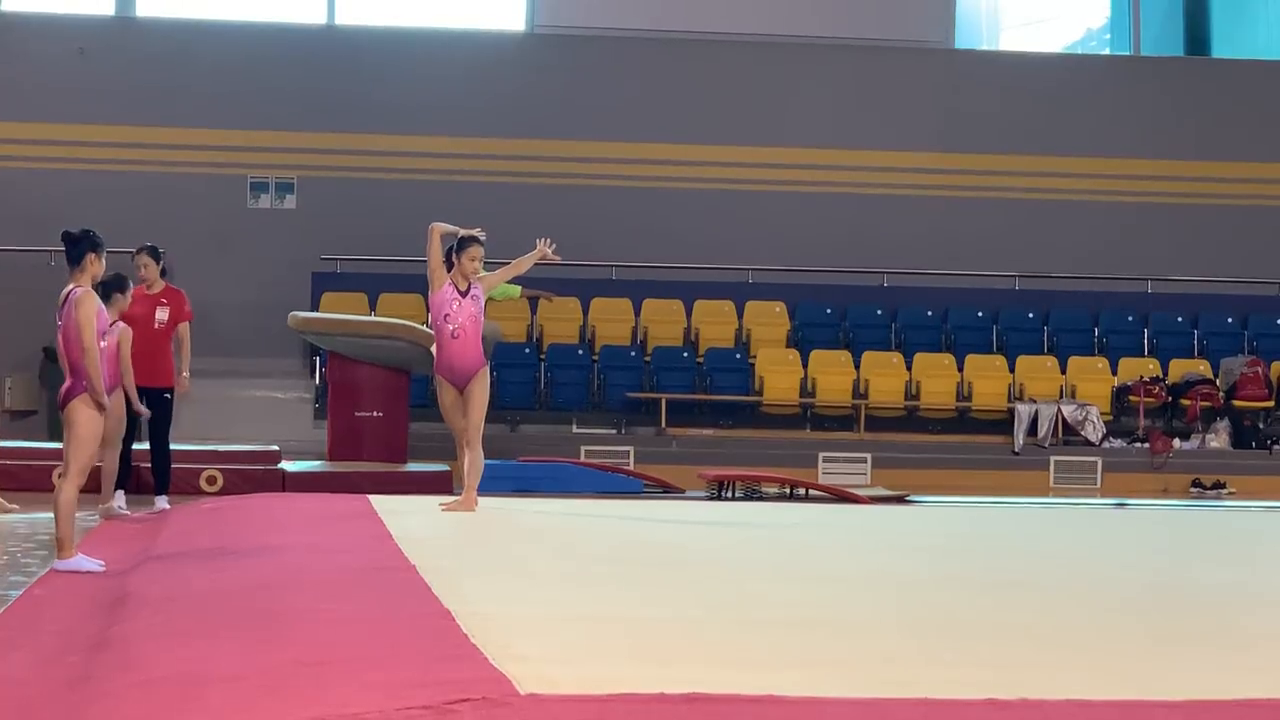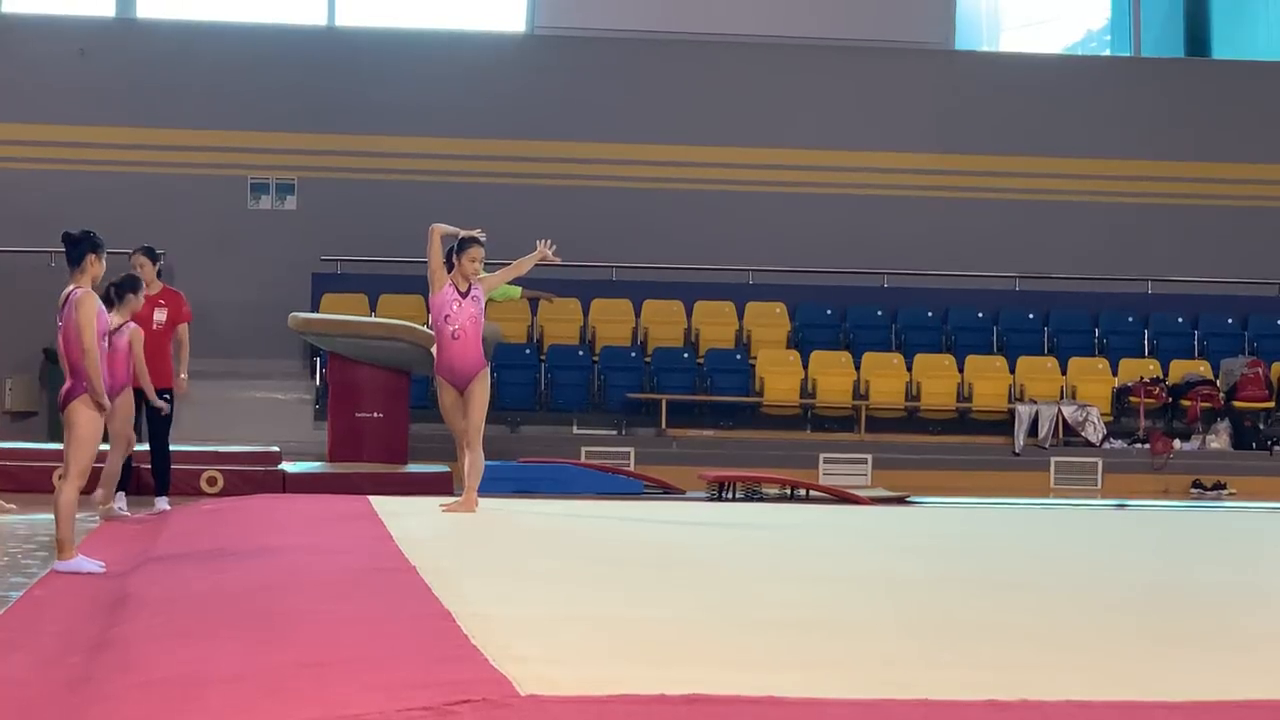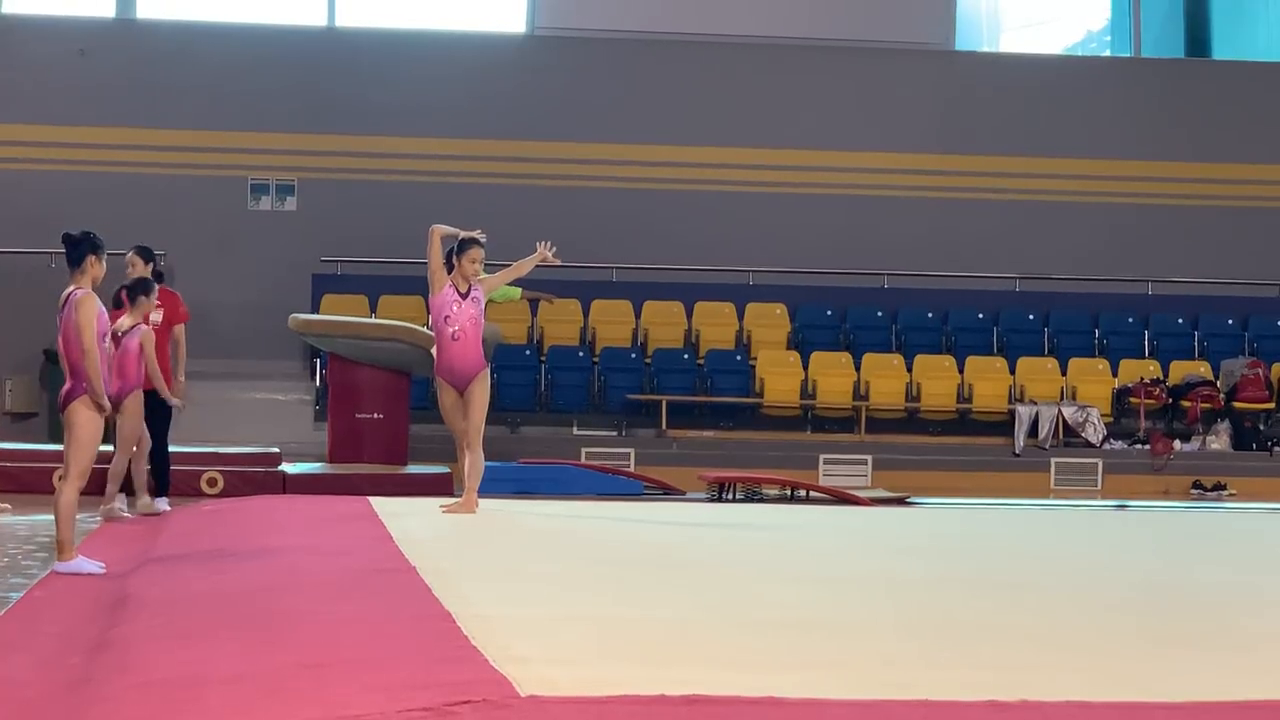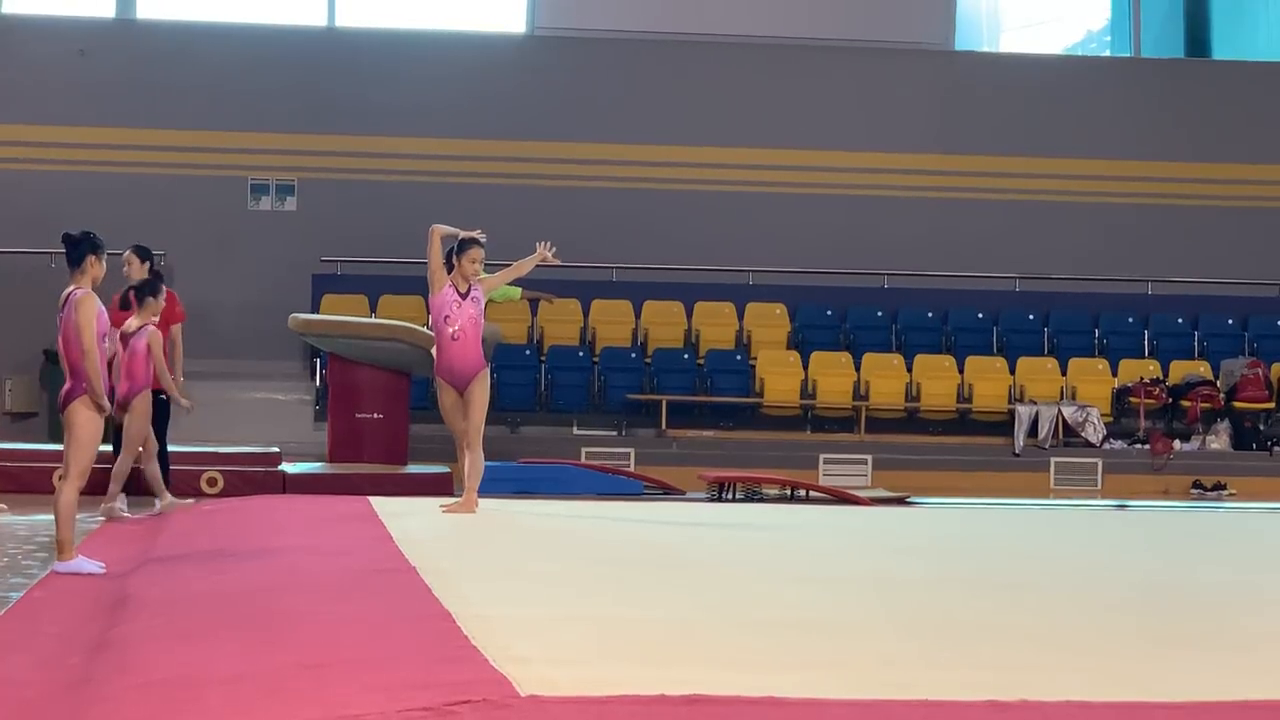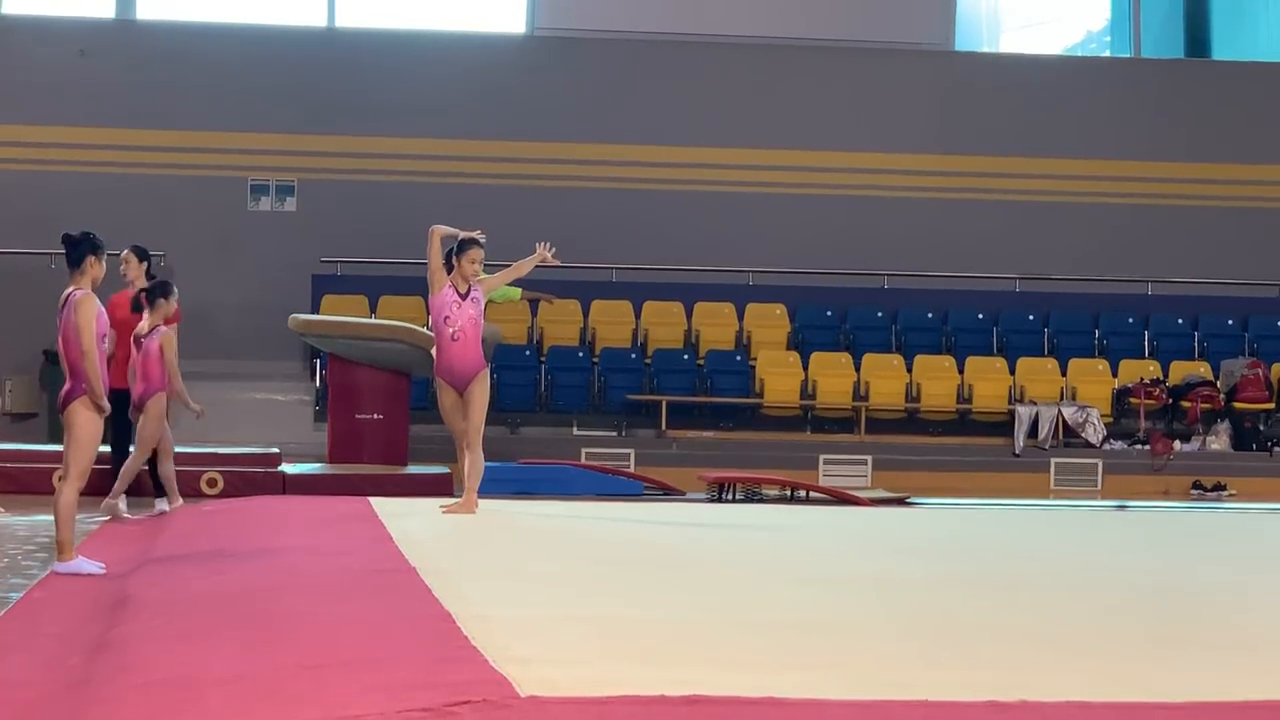
dt=0.1s
person 1, frame 1
left shoulder: (67, 296)
right shoulder: (86, 297)
left elbow: (65, 347)
right elbow: (89, 349)
right wrist: (101, 395)
left hip: (74, 392)
right hip: (85, 395)
left knee: (71, 477)
right knee: (74, 477)
left ankle: (67, 551)
right ankle: (65, 554)
person 1, frame 2
left shoulder: (67, 297)
right shoulder: (86, 297)
left elbow: (66, 348)
right elbow: (89, 350)
right wrist: (101, 396)
left hip: (74, 393)
right hip: (85, 395)
left knee: (72, 478)
right knee: (74, 478)
left ankle: (67, 552)
right ankle: (65, 555)
person 1, frame 3
left shoulder: (68, 297)
right shoulder: (86, 298)
left elbow: (66, 349)
right elbow: (89, 350)
right wrist: (101, 397)
left hip: (74, 394)
right hip: (85, 397)
left knee: (72, 479)
right knee: (73, 479)
left ankle: (68, 553)
right ankle: (66, 556)
person 1, frame 4
left shoulder: (68, 297)
right shoulder: (86, 298)
left elbow: (66, 349)
right elbow: (89, 351)
right wrist: (101, 398)
left hip: (74, 394)
right hip: (85, 397)
left knee: (71, 479)
right knee: (73, 479)
left ankle: (68, 553)
right ankle: (66, 556)
person 1, frame 5
left shoulder: (68, 298)
right shoulder: (86, 299)
left elbow: (66, 350)
right elbow: (88, 352)
right wrist: (101, 398)
left hip: (75, 395)
right hip: (85, 398)
left knee: (72, 480)
right knee: (73, 480)
left ankle: (68, 553)
right ankle: (66, 557)
person 2, frame 1
left shoulder: (481, 286)
right shoulder: (439, 281)
left elbow: (514, 269)
right elbow: (435, 230)
left wrist: (538, 254)
right wrist: (462, 232)
left hip: (475, 370)
right hip: (446, 373)
left knee: (473, 437)
right knee: (460, 438)
left ankle: (469, 497)
right ankle: (466, 494)
person 2, frame 2
left shoulder: (481, 286)
right shoulder: (439, 282)
left elbow: (514, 270)
right elbow: (435, 231)
left wrist: (538, 255)
right wrist: (462, 234)
left hip: (476, 372)
right hip: (446, 374)
left knee: (473, 439)
right knee: (460, 439)
left ankle: (470, 498)
right ankle: (467, 494)
person 2, frame 3
left shoulder: (481, 288)
right shoulder: (439, 282)
left elbow: (515, 271)
right elbow: (435, 232)
left wrist: (539, 256)
right wrist: (462, 234)
left hip: (476, 373)
right hip: (446, 375)
left knee: (474, 439)
right knee: (460, 440)
left ankle: (469, 498)
right ankle: (466, 495)
person 2, frame 4
left shoulder: (481, 287)
right shoulder: (439, 282)
left elbow: (515, 271)
right elbow: (435, 232)
left wrist: (539, 256)
right wrist: (462, 234)
left hip: (476, 373)
right hip: (446, 375)
left knee: (473, 439)
right knee: (460, 440)
left ankle: (469, 498)
right ankle: (467, 495)
person 2, frame 5
left shoulder: (481, 288)
right shoulder: (439, 283)
left elbow: (515, 271)
right elbow: (435, 232)
left wrist: (539, 257)
right wrist: (462, 234)
left hip: (475, 373)
right hip: (446, 375)
left knee: (473, 440)
right knee: (460, 440)
left ankle: (469, 499)
right ankle: (466, 496)
person 3, frame 1
left shoulder: (175, 297)
right shoulder: (128, 297)
left elbow: (183, 338)
left wrist: (184, 372)
left hip: (161, 380)
left knee: (159, 439)
right knee: (124, 437)
left ankle: (161, 496)
right ankle: (119, 493)
person 3, frame 2
left shoulder: (174, 298)
left elbow: (182, 339)
left wrist: (182, 374)
left hip: (160, 381)
right hip: (129, 379)
left knee: (159, 441)
left ankle: (162, 497)
right ankle: (120, 494)
person 3, frame 3
left shoulder: (170, 298)
left elbow: (179, 341)
left wrist: (179, 376)
left hip: (158, 381)
left knee: (158, 442)
left ankle: (161, 498)
right ankle: (120, 496)
person 3, frame 4
left shoulder: (167, 298)
right shoulder: (119, 300)
left elbow: (176, 340)
left wrist: (178, 376)
left hip: (156, 382)
left knee: (157, 442)
right knee: (121, 440)
left ankle: (161, 497)
right ankle: (120, 496)
person 3, frame 5
right shoulder: (115, 301)
right elbow: (109, 342)
right hip: (119, 382)
right knee: (118, 442)
left ankle: (161, 498)
right ankle: (121, 497)
person 4, frame 1
right shoulder: (122, 330)
right elbow: (125, 371)
right wrist: (137, 404)
right hip: (111, 393)
left knee: (108, 446)
right knee: (112, 449)
right ankle: (106, 503)
person 4, frame 2
right shoulder: (133, 330)
right elbow: (140, 370)
right wrist: (154, 399)
left hip: (105, 390)
right hip: (121, 392)
left knee: (127, 441)
right knee: (118, 449)
left ankle: (104, 490)
right ankle: (107, 504)
person 4, frame 3
left shoulder: (116, 327)
right shoulder: (145, 332)
left elbow: (111, 364)
right elbow: (153, 371)
left wrist: (111, 395)
right wrist: (169, 398)
left hip: (116, 392)
right hip: (131, 395)
left knee: (142, 446)
right knee: (124, 452)
left ankle: (143, 500)
right ankle: (108, 504)
person 4, frame 4
left shoulder: (125, 328)
right shoulder: (152, 333)
left elbow: (118, 366)
right elbow: (161, 372)
left wrist: (118, 401)
right wrist: (178, 398)
left hip: (124, 393)
right hip: (139, 395)
left knee: (151, 448)
right knee: (129, 452)
left ankle: (165, 499)
right ankle: (110, 503)
person 4, frame 5
left shoulder: (138, 331)
right shoulder: (165, 334)
left elbow: (133, 369)
right elbow: (173, 374)
left wrist: (135, 401)
right wrist: (189, 402)
left hip: (140, 395)
right hip: (154, 397)
left knee: (167, 449)
right knee: (141, 453)
left ankle: (175, 501)
right ankle: (113, 500)
